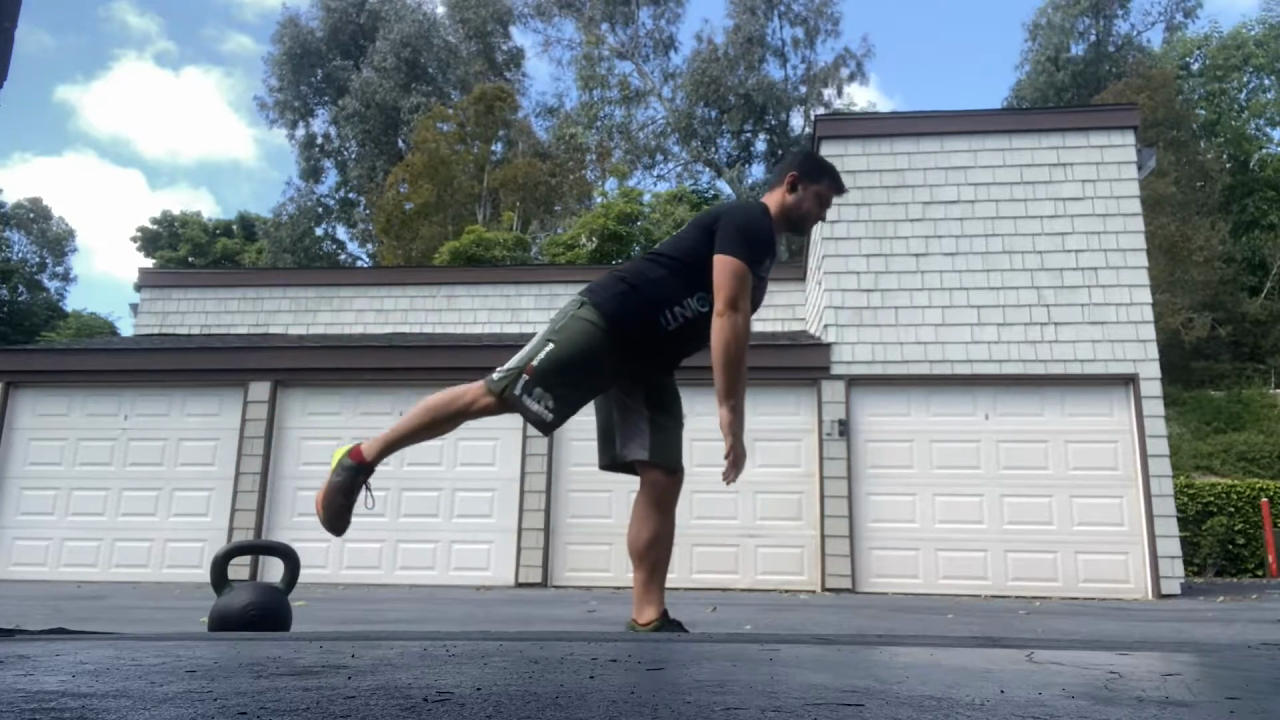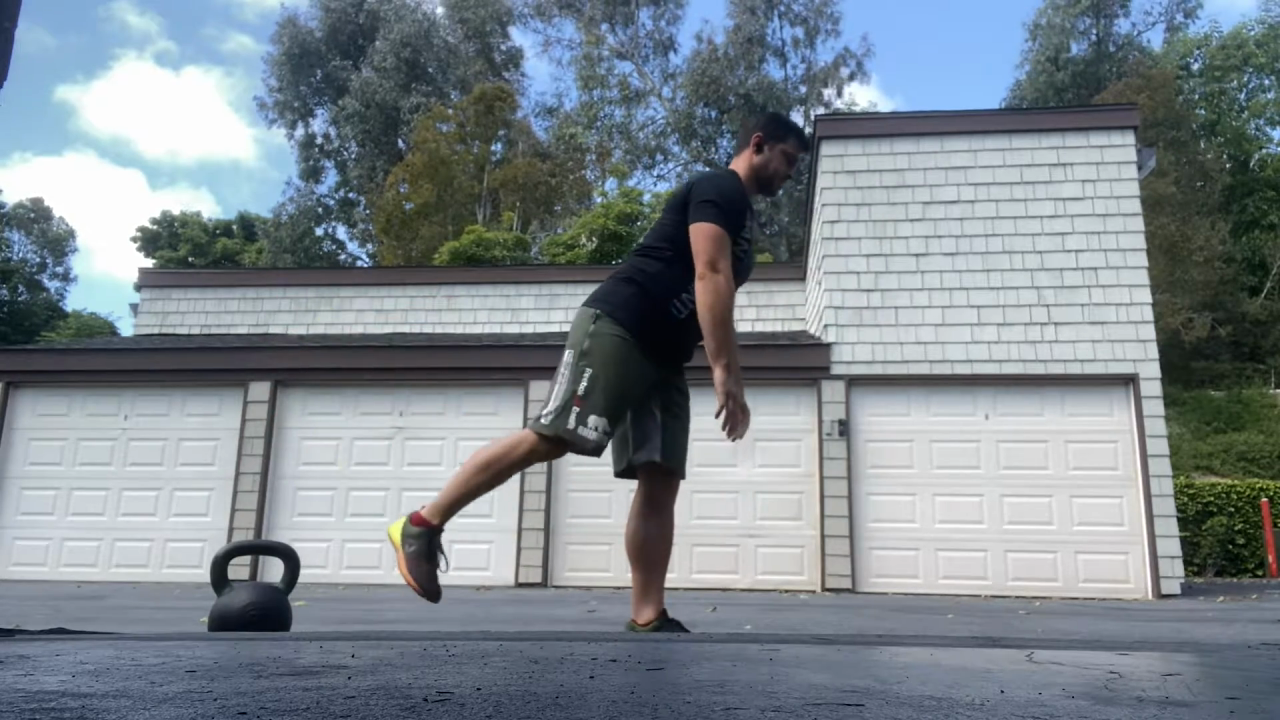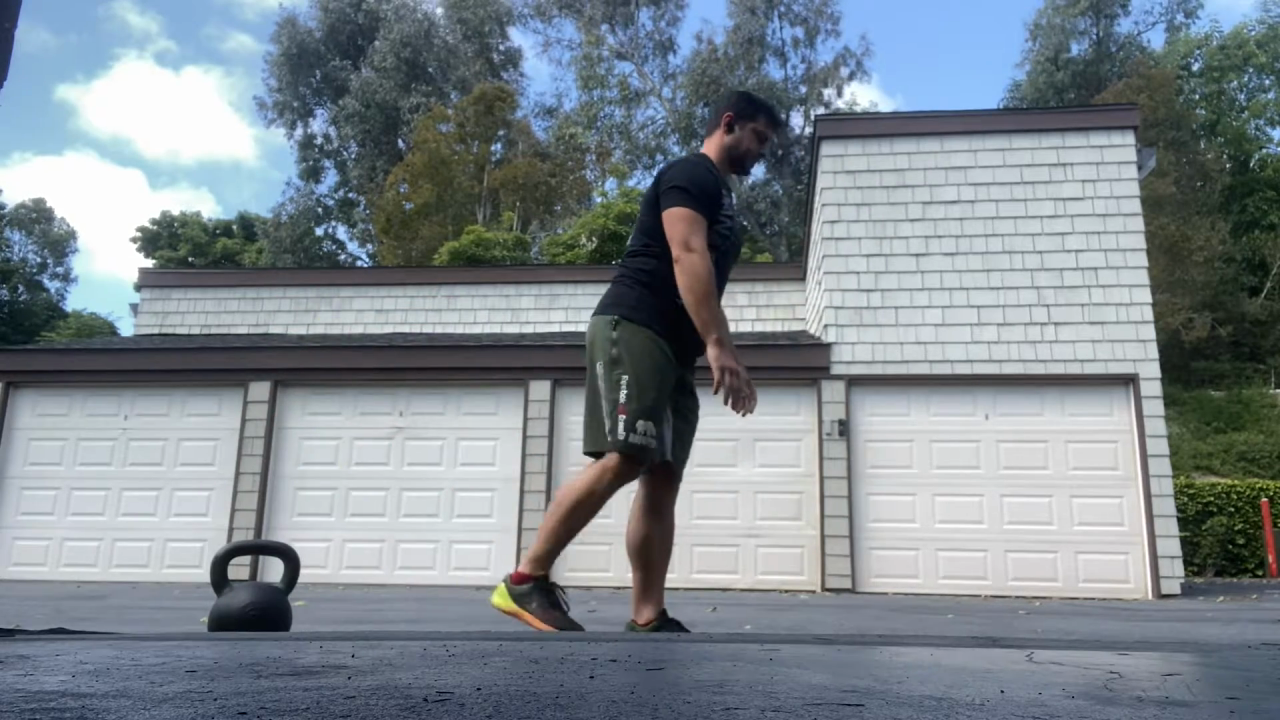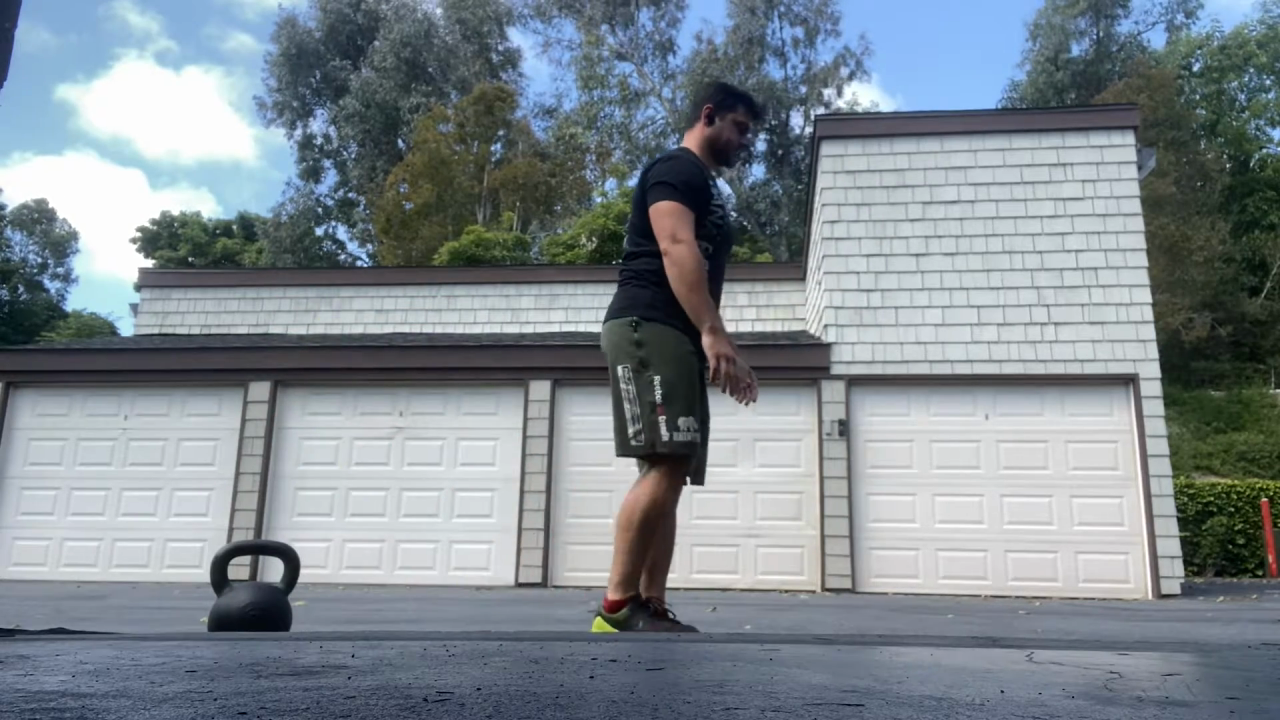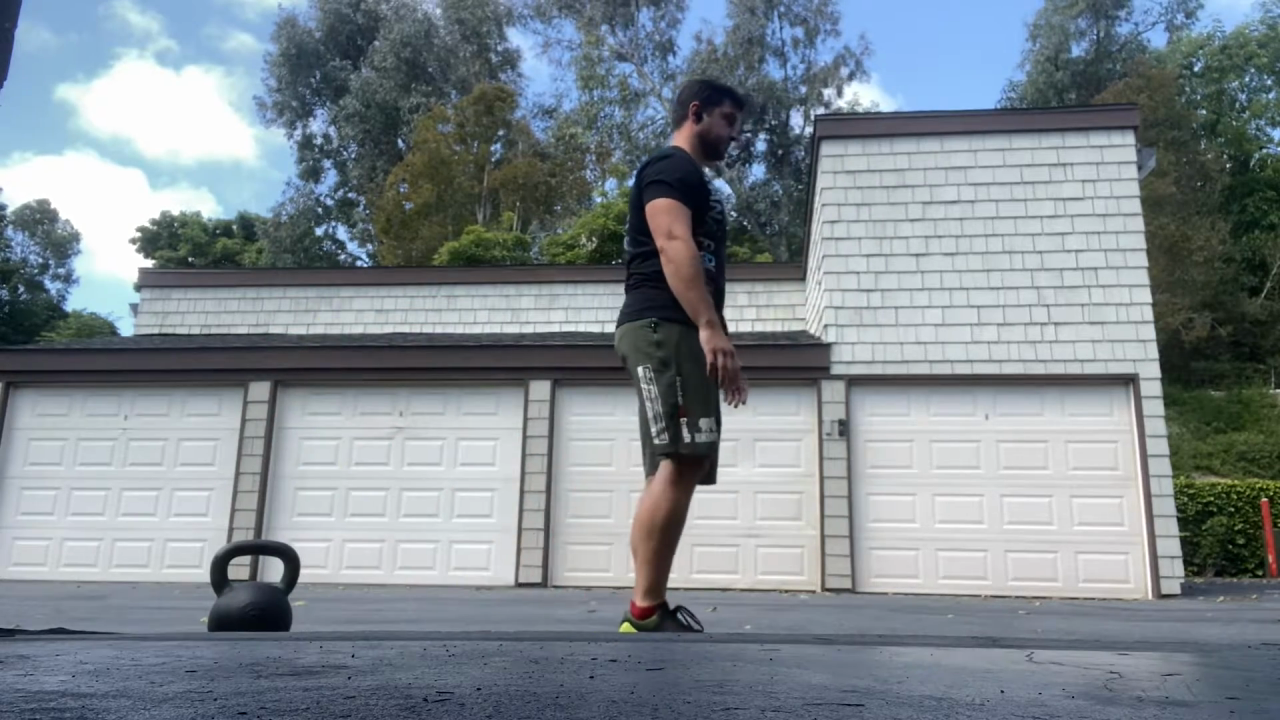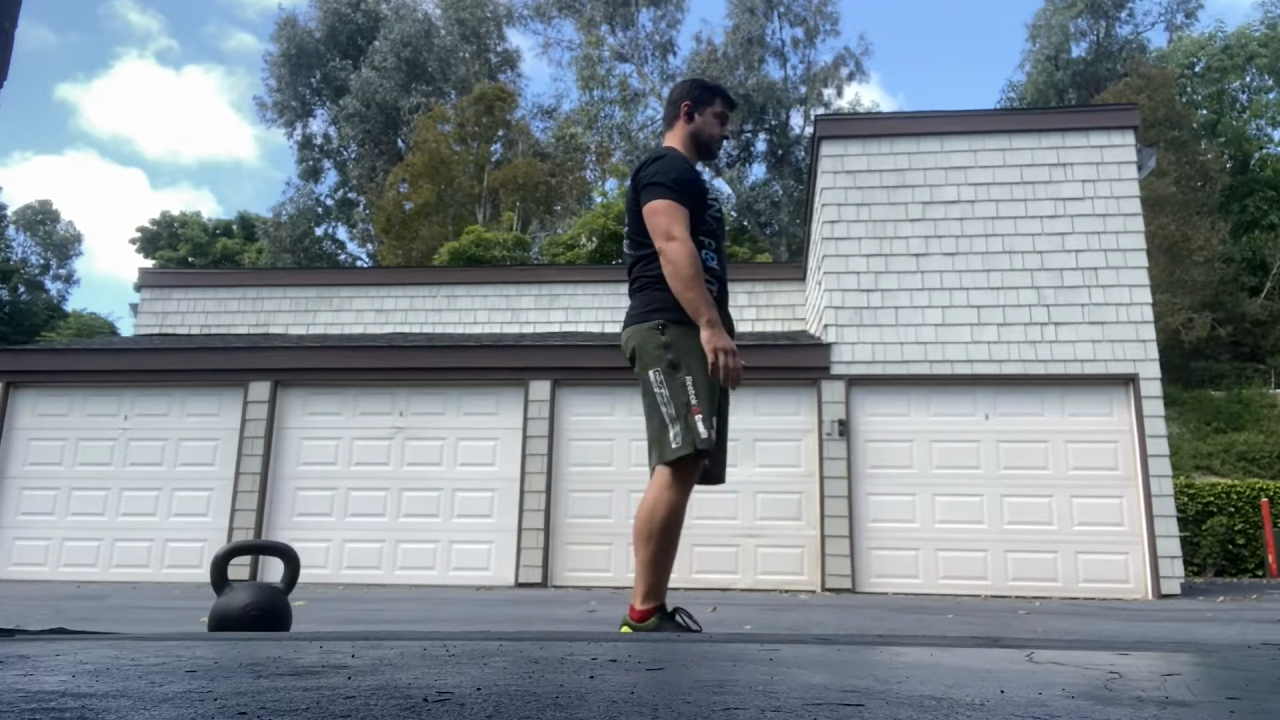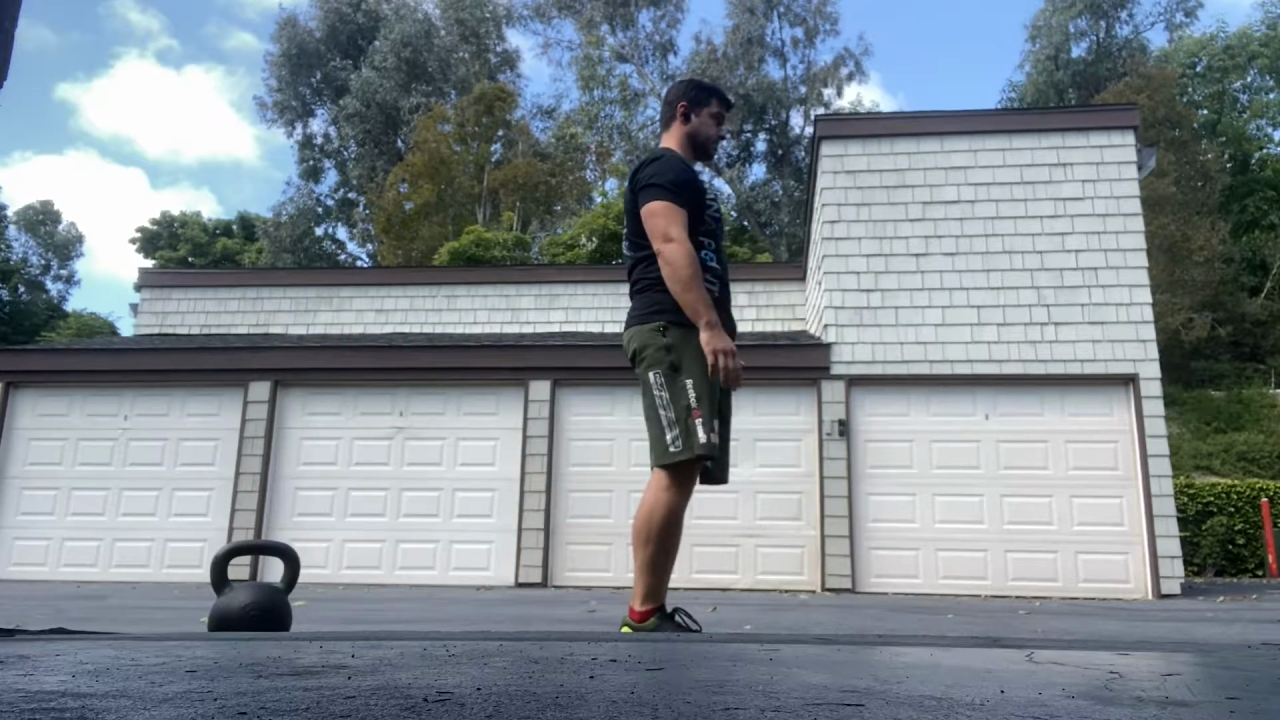
dt=0.2s
person 1, frame 1
left shoulder: (763, 245)
right shoulder: (748, 219)
left elbow: (728, 326)
right elbow: (726, 315)
left wrist: (730, 419)
right wrist: (731, 418)
left hip: (650, 357)
right hip: (605, 322)
left knee: (663, 479)
right knee: (494, 398)
left ankle: (649, 617)
right ankle: (362, 457)
person 1, frame 2
left shoulder: (739, 208)
right shoulder: (720, 190)
left elbow: (717, 294)
right elbow: (711, 281)
left wrist: (728, 381)
right wrist: (727, 373)
left hip: (665, 350)
right hip: (618, 324)
left knee: (660, 479)
right knee: (550, 440)
left ankle: (649, 616)
right ankle: (423, 526)
person 1, frame 3
left shoulder: (718, 191)
right shoulder: (689, 176)
left elbow: (707, 279)
right elbow: (690, 259)
left wrist: (722, 362)
right wrist: (719, 347)
left hip: (672, 343)
right hip: (633, 326)
left knee: (662, 479)
right knee: (622, 459)
left ankle: (648, 615)
right ankle: (526, 581)
person 1, frame 4
left shoulder: (704, 185)
right shoulder: (675, 168)
right elbow: (677, 250)
left wrist: (724, 353)
right wrist: (713, 334)
left hip: (677, 338)
right hip: (648, 327)
left knee: (670, 473)
right knee: (664, 464)
left ankle: (648, 607)
right ankle: (618, 606)
person 1, frame 5
left shoulder: (695, 182)
right shoulder: (669, 167)
right elbow: (674, 246)
left wrist: (720, 353)
right wrist: (710, 328)
left hip: (684, 336)
right hip: (662, 328)
left knee: (676, 472)
right knee: (679, 464)
left ankle: (654, 610)
right ankle: (645, 612)
person 1, frame 6
left shoulder: (688, 180)
right shoulder: (665, 168)
right elbow: (673, 247)
left wrist: (713, 333)
right wrist: (712, 326)
left hip: (692, 338)
right hip: (669, 331)
left knee: (679, 471)
right knee: (677, 466)
left ankle: (654, 612)
right ankle: (644, 615)
person 1, frame 7
left shoulder: (685, 180)
right shoulder: (662, 170)
right elbow: (671, 248)
left wrist: (714, 334)
right wrist: (711, 327)
left hip: (694, 342)
right hip: (673, 333)
left knee: (679, 473)
right knee: (676, 469)
left ankle: (654, 612)
right ankle: (643, 616)
